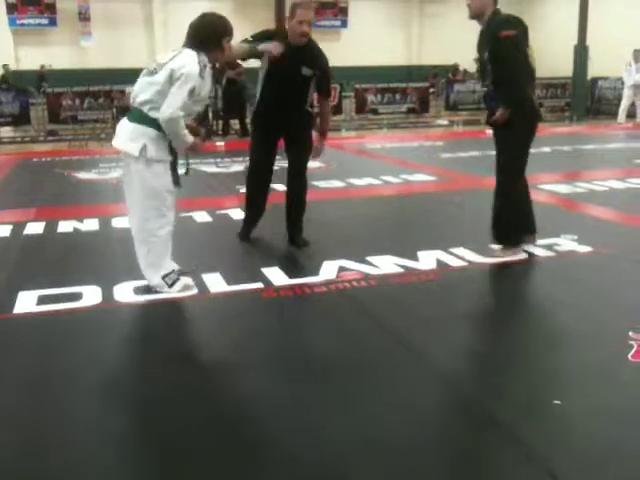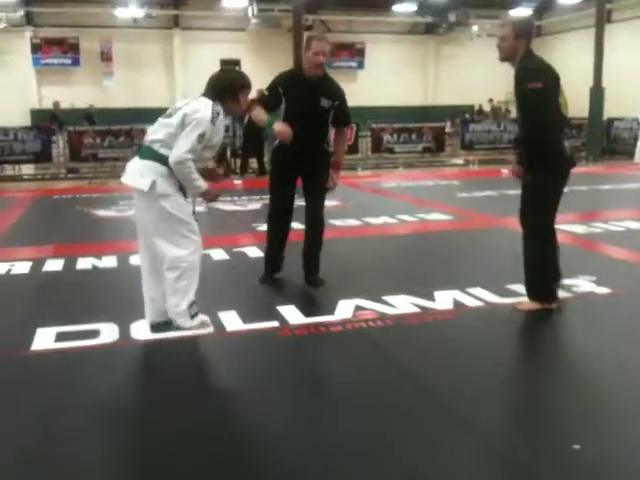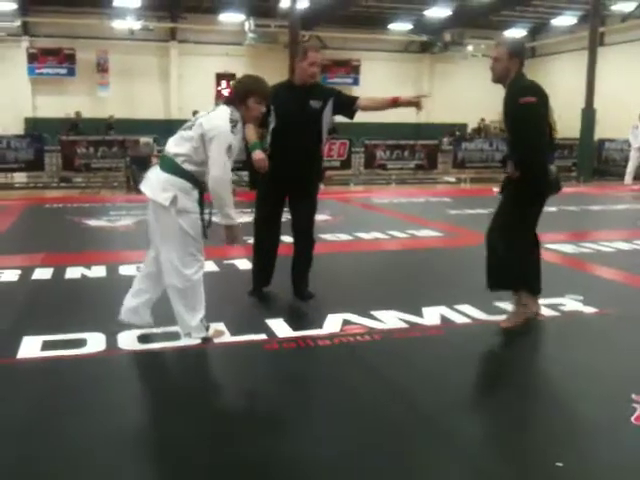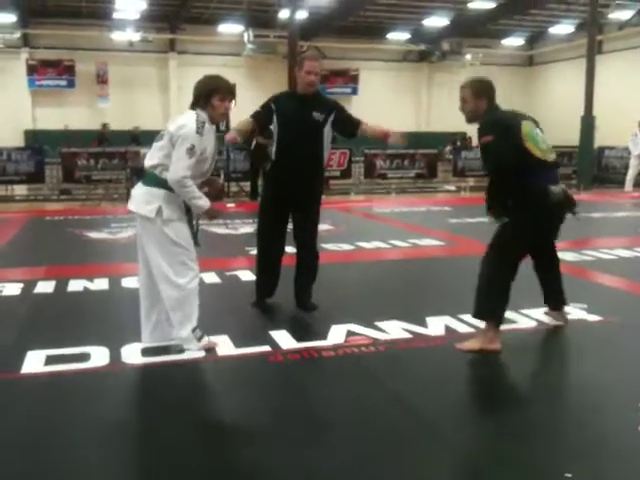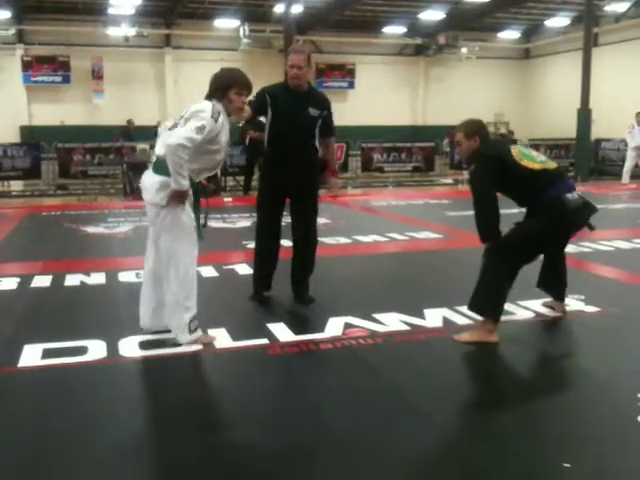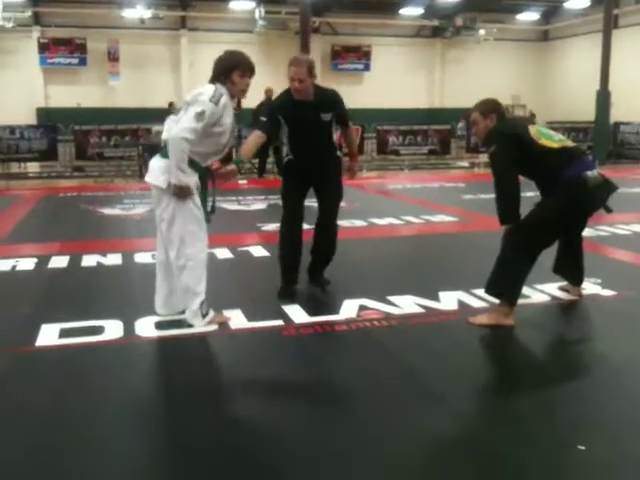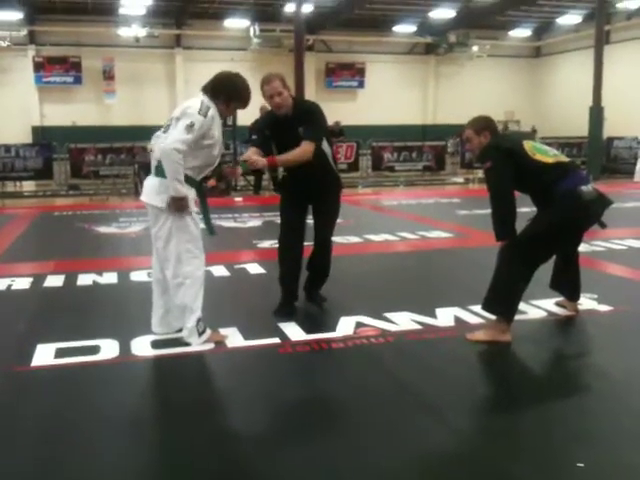
dt=0.7s
person 1, frame 1
left shoulder: (182, 58)
right shoulder: (194, 68)
right elbow: (168, 115)
left wrist: (185, 127)
right wrist: (186, 141)
left hip: (137, 135)
right hip: (145, 140)
left knee: (149, 208)
right knee: (156, 211)
left ankle: (155, 265)
right ankle: (161, 276)
person 1, frame 2
left shoulder: (204, 107)
right shoulder: (208, 115)
right elbow: (180, 158)
right wrist: (201, 189)
left hip: (148, 174)
right hip: (156, 177)
left knee: (156, 247)
right knee: (186, 242)
left ankle: (159, 313)
right ankle: (183, 312)
person 1, frame 3
left shoulder: (224, 118)
right shoulder: (226, 127)
right elbow: (218, 178)
right wrist: (230, 221)
left hip: (166, 184)
right hip: (175, 190)
left knee: (164, 255)
right knee: (187, 260)
left ankle: (135, 310)
right ankle: (194, 327)
person 1, frame 4
left shoulder: (199, 125)
right shoulder: (194, 128)
right elbow: (178, 177)
left wrist: (203, 183)
right wrist: (203, 205)
left hip: (155, 199)
right hip: (161, 203)
left knee: (157, 270)
right knee: (181, 270)
left ankle: (157, 332)
right ankle: (189, 336)
person 1, frame 5
left shoulder: (207, 111)
right shoulder: (212, 115)
left elbow: (168, 133)
right elbow: (175, 144)
right wrist: (180, 185)
left hip: (159, 182)
right hip: (168, 187)
left knee: (161, 256)
right knee: (181, 259)
left ankle: (156, 319)
right ankle: (186, 329)
person 1, frame 6
left shoulder: (217, 99)
right shoulder: (214, 98)
left elbow: (183, 133)
right elbow: (179, 136)
right wrist: (181, 181)
left hip: (169, 171)
right hip: (174, 174)
left knee: (172, 242)
right knee: (191, 243)
left ankle: (170, 303)
right ankle: (198, 312)
person 1, frame 7
left shoulder: (199, 110)
right shoulder: (203, 111)
left elbow: (160, 140)
right elbow: (170, 147)
right wrist: (177, 191)
left hip: (161, 188)
right hip: (171, 193)
left knee: (167, 259)
right knee: (188, 260)
left ankle: (166, 321)
right ankle: (194, 329)
person 2, frame 1
left shoulder: (508, 25)
right shoulder: (487, 32)
left elbow: (519, 69)
left wrist: (507, 107)
right wrist: (495, 107)
left hip: (518, 115)
right hip: (503, 114)
left knee: (509, 175)
right knee: (509, 174)
left ankle: (511, 241)
right ankle: (524, 232)
person 2, frame 2
left shoulder: (534, 71)
right shoulder: (528, 69)
left elbow: (540, 122)
left wrist: (522, 160)
right wrist: (523, 158)
left hip: (546, 162)
right hip: (543, 159)
left knee: (537, 226)
right knee: (535, 222)
left ankle: (543, 296)
right ankle: (548, 279)
person 2, frame 3
left shoulder: (524, 91)
right shoulder: (521, 90)
left elbow: (536, 134)
left wrist: (517, 165)
right wrist: (516, 163)
left hip: (528, 178)
right hip: (535, 176)
left knee: (502, 235)
right knee: (523, 235)
left ankle: (523, 303)
right ankle: (530, 299)
person 2, frame 4
left shoulder: (491, 126)
right shoulder: (517, 119)
left elbow: (500, 171)
left wrist: (496, 208)
left hip: (535, 202)
right hip: (554, 198)
left knee: (498, 259)
right knee: (544, 253)
left ankle: (490, 335)
right ankle: (557, 310)
person 2, frame 5
left shoulder: (482, 157)
right shoulder: (506, 150)
left elbow: (484, 202)
left wrist: (490, 239)
left hip: (556, 209)
right hip: (574, 205)
left knee: (500, 255)
right knee: (552, 245)
left ankle: (488, 328)
right ankle: (558, 301)
person 2, frame 6
left shoulder: (500, 136)
right shoulder: (522, 129)
left elbow: (506, 184)
left wrist: (510, 221)
left hip: (573, 188)
right hip: (593, 184)
left knee: (520, 238)
right knee: (568, 229)
left ankle: (503, 312)
right ankle: (574, 284)
person 2, frame 7
left shoulder: (494, 152)
right shoulder: (516, 145)
left elbow: (502, 200)
left wrist: (506, 237)
left hip: (568, 203)
right hip: (588, 198)
left knee: (517, 253)
right knee: (565, 245)
left ankle: (501, 327)
right ankle: (571, 299)
person 3, frame 1
left shoulder: (317, 58)
right shoulder: (269, 38)
left elbow: (323, 99)
right elbow: (234, 53)
left wrist: (322, 135)
left hip: (299, 121)
right hip: (266, 117)
left knee: (298, 176)
right knee: (259, 171)
left ankle: (295, 232)
right ankle: (250, 221)
person 3, frame 2
left shoulder: (334, 91)
right shoulder: (285, 81)
left elbow: (341, 131)
right elbow: (256, 111)
left wrist: (336, 168)
right wrist: (273, 122)
left hip: (317, 160)
right hip: (285, 157)
left knee: (315, 215)
right knee: (279, 212)
left ankle: (311, 271)
right ankle: (271, 268)
person 3, frame 3
left shoulder: (327, 95)
right shoulder: (276, 93)
left elbow: (363, 103)
right elbow: (252, 122)
left wrist: (399, 101)
right wrist: (255, 148)
left hip: (307, 174)
right hip: (274, 172)
left knee: (304, 230)
right knee: (265, 227)
left ankle: (300, 284)
right ankle: (259, 282)
person 3, frame 4
left shoulder: (329, 107)
right shoulder: (278, 102)
left elbow: (359, 127)
right elbow: (252, 121)
left wrist: (386, 135)
right wrist: (235, 132)
left hip: (310, 185)
right hip: (278, 182)
left knee: (307, 241)
right knee: (270, 239)
left ankle: (304, 294)
right ankle: (263, 294)
person 3, frame 5
left shoulder: (320, 101)
right shoulder: (271, 94)
left elbow: (327, 140)
right elbow: (246, 111)
left wrist: (332, 173)
left hip: (306, 177)
right hip: (274, 174)
left knee: (305, 235)
right knee: (267, 232)
left ankle: (301, 287)
right ankle: (261, 286)
person 3, frame 6
left shoulder: (331, 99)
right shoulder: (280, 105)
left elbow: (346, 127)
right elbow: (259, 134)
left wrist: (353, 158)
left hip: (327, 167)
right hip: (295, 168)
left knee: (327, 222)
right knee: (291, 221)
left ankle: (317, 271)
right ankle: (288, 281)
person 3, frame 7
left shoulder: (310, 111)
right shoulder: (266, 122)
left elbow: (306, 152)
right elbow: (255, 150)
left wrist: (269, 162)
right wrist: (243, 163)
left hip: (326, 183)
right hip: (294, 184)
left knee: (323, 239)
right knee: (290, 240)
left ankle: (313, 288)
right ankle: (288, 298)
